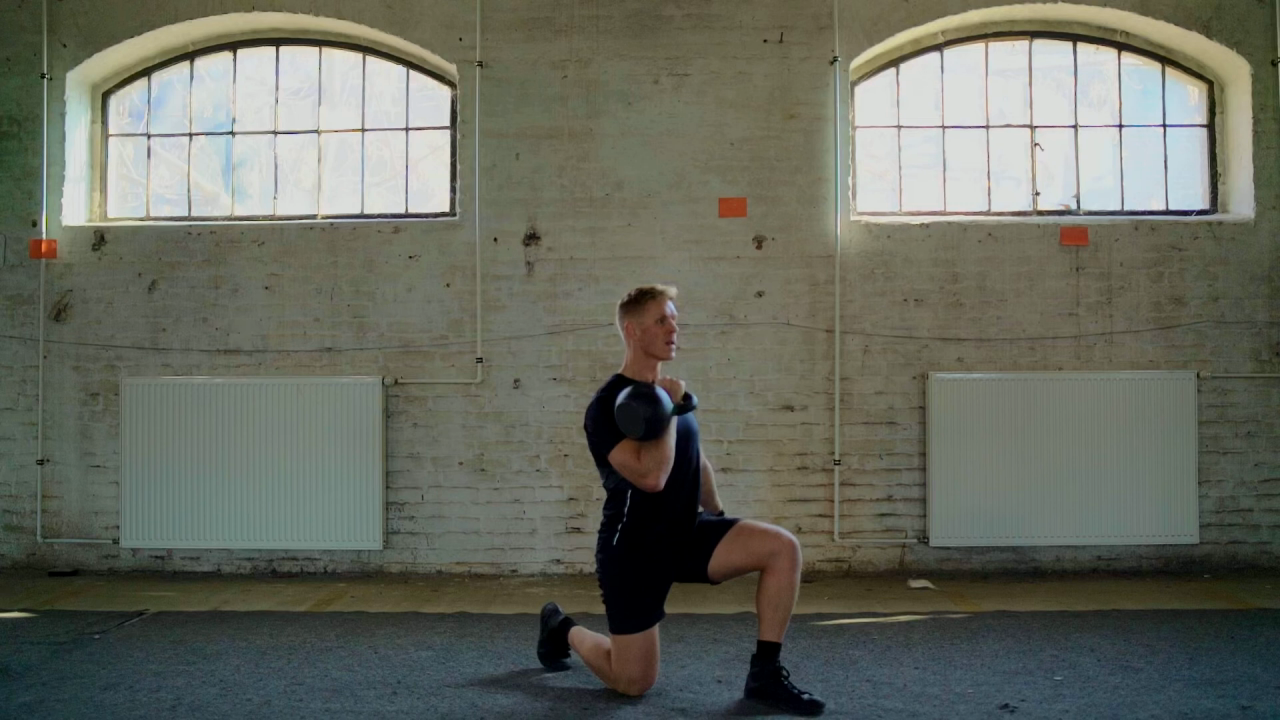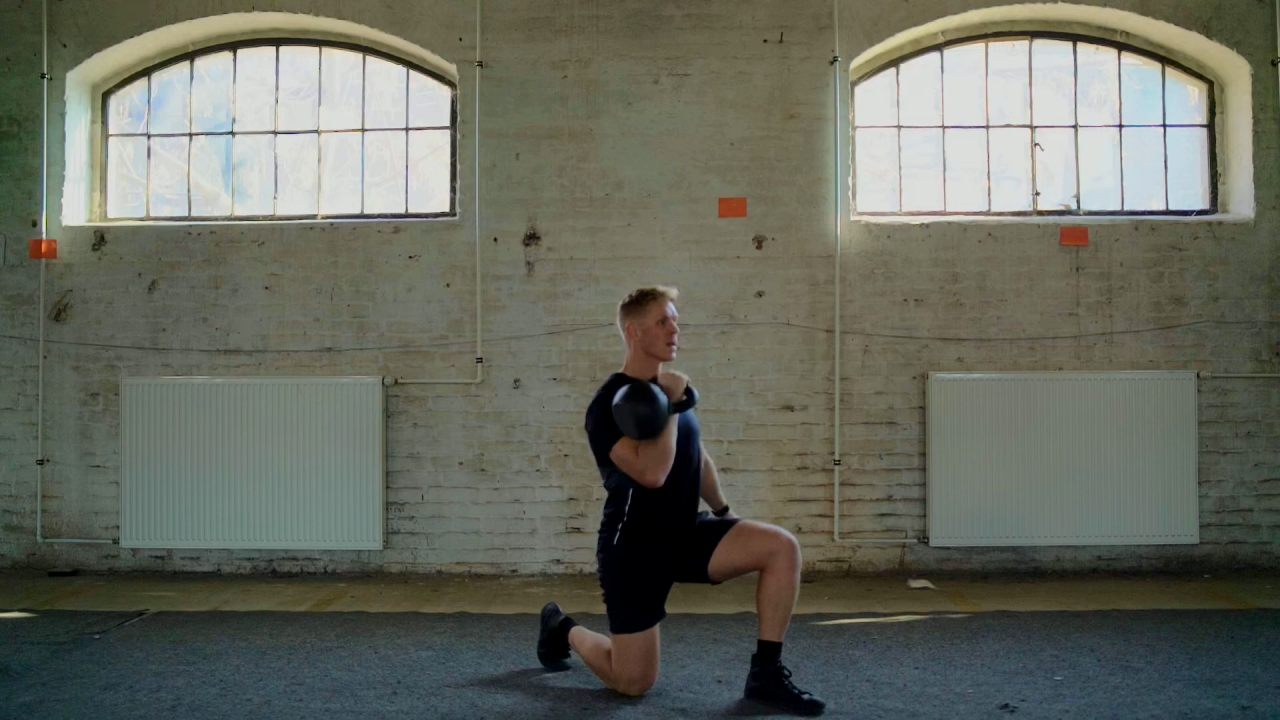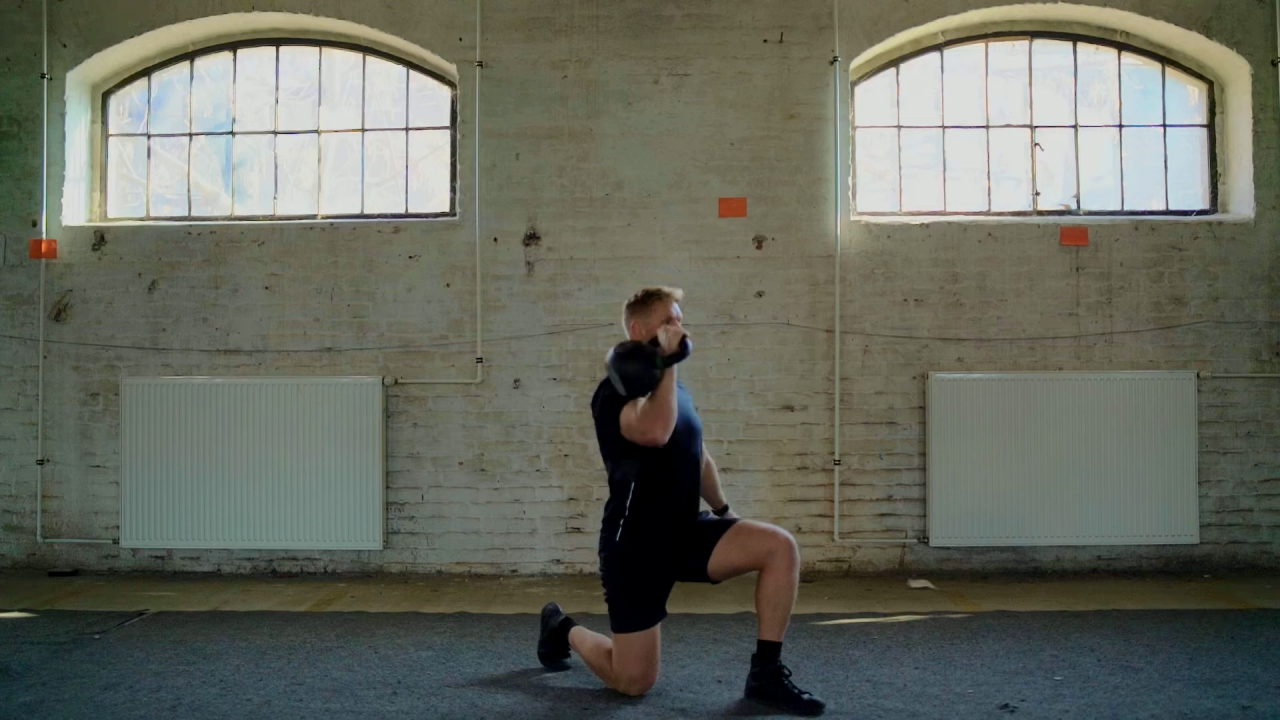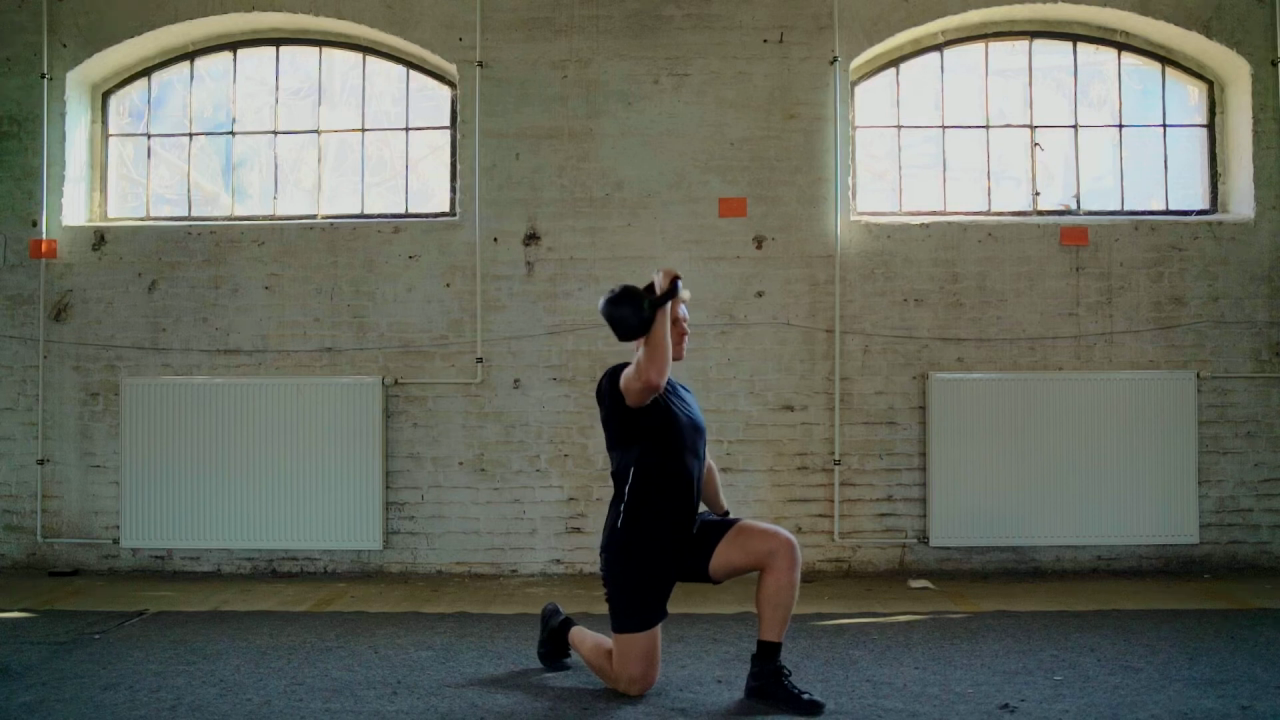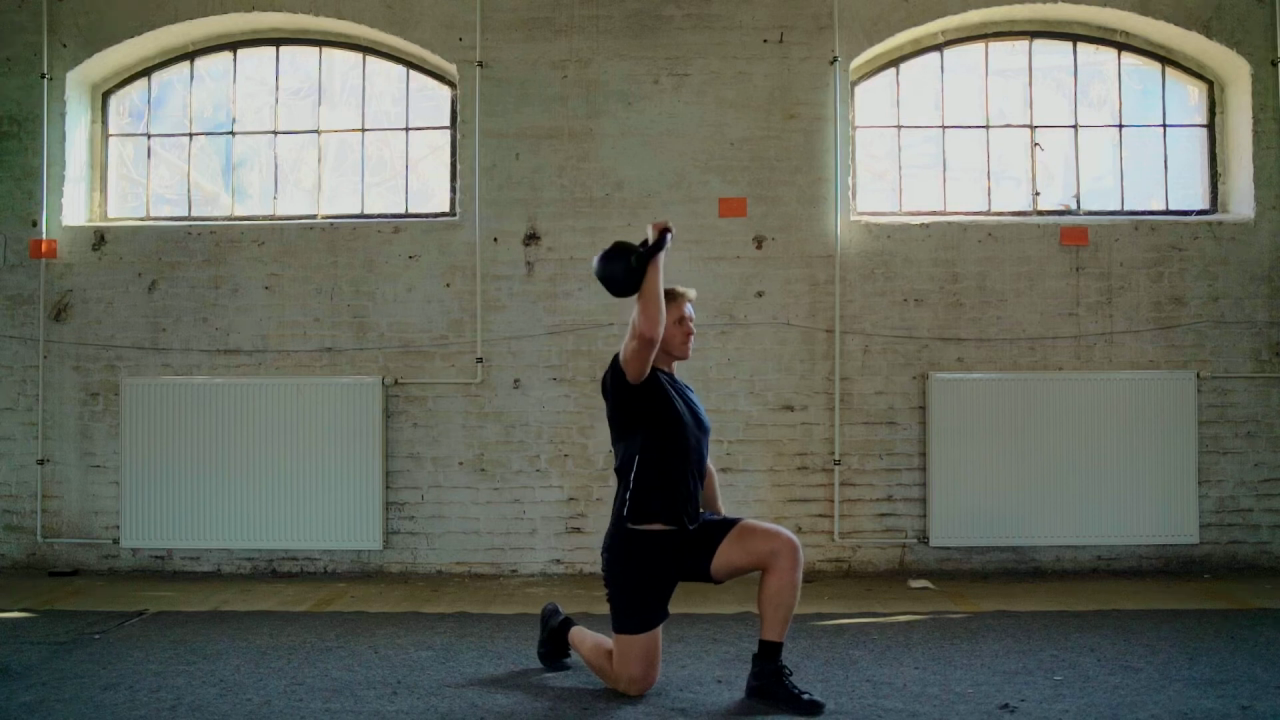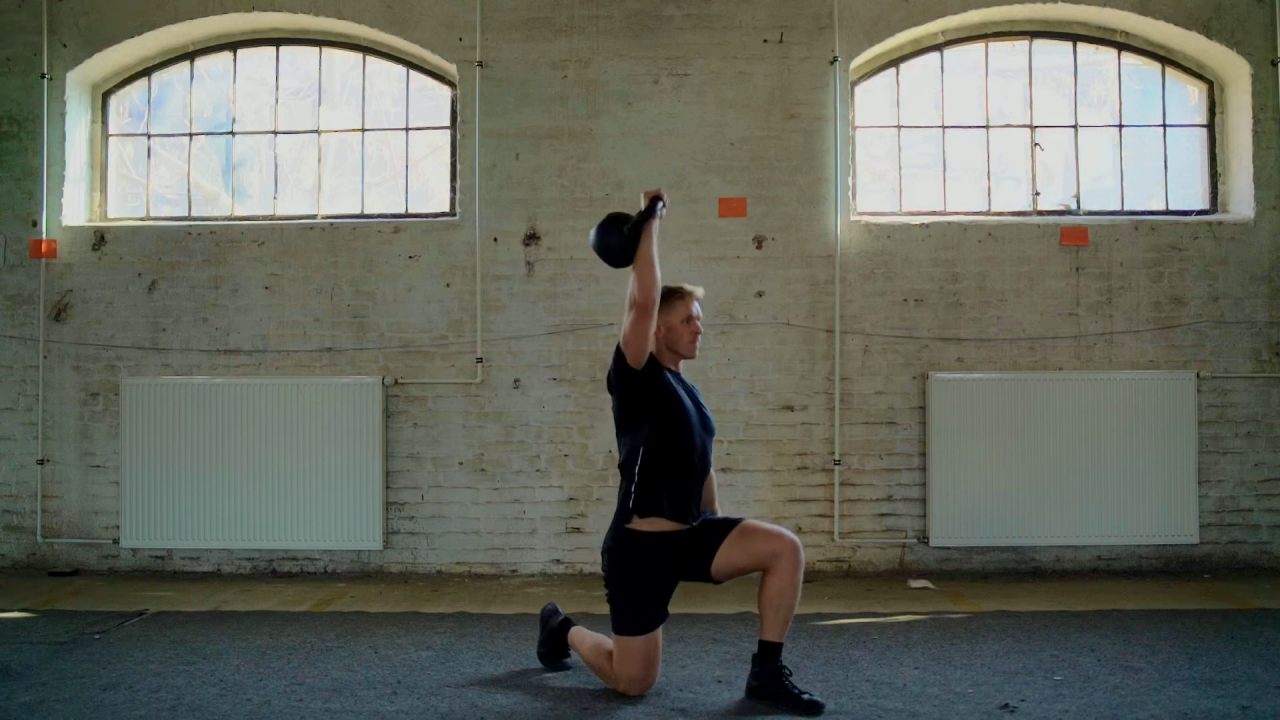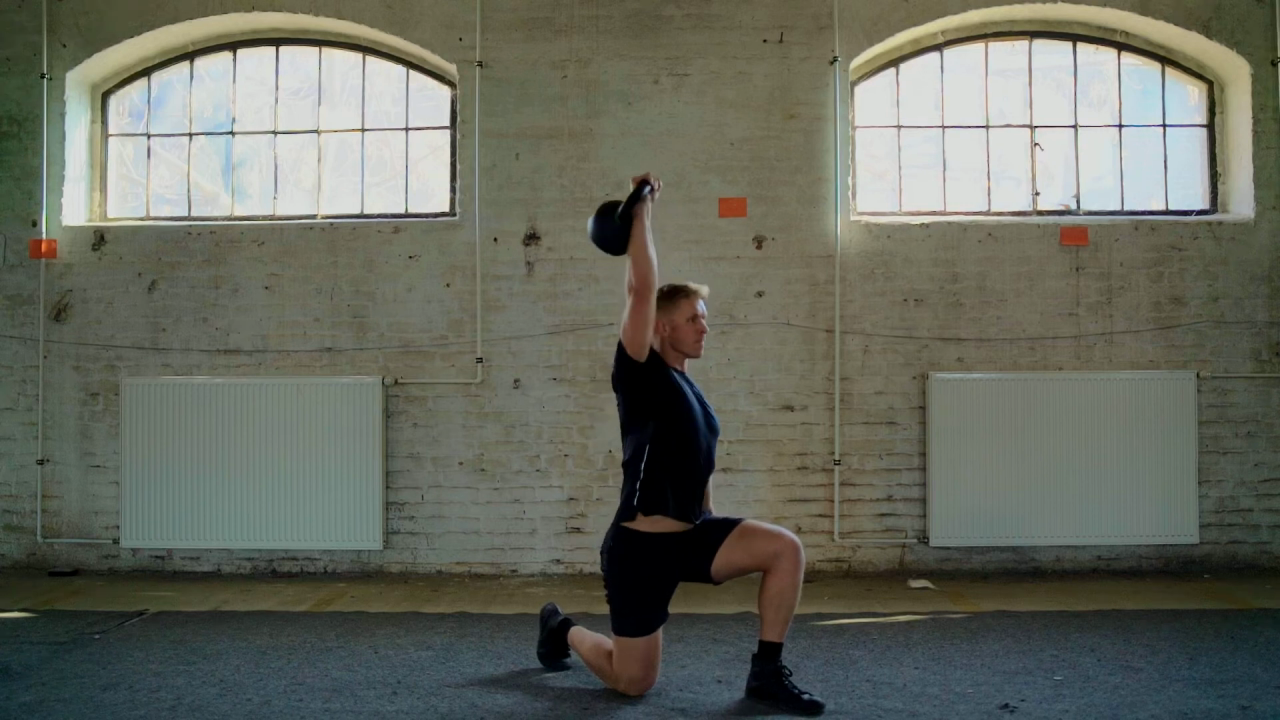
dt=0.2s
person 1, frame 1
left shoulder: (669, 390)
right shoulder: (609, 406)
right elbow: (652, 477)
left wrist: (718, 517)
left hip: (684, 534)
right hip: (633, 551)
left knee: (782, 548)
right knee: (634, 683)
left ankle: (765, 674)
right ankle: (563, 631)
person 1, frame 2
left shoulder: (670, 391)
right shoulder: (611, 404)
right elbow: (653, 474)
left wrist: (723, 512)
right wrist: (670, 405)
left hip: (685, 533)
right hip: (634, 549)
left knee: (781, 547)
right knee: (634, 683)
left ankle: (766, 673)
right ankle: (563, 630)
person 1, frame 3
left shoulder: (675, 390)
right shoulder: (613, 394)
right elbow: (657, 434)
left wrist: (724, 512)
right wrist: (667, 356)
left hip: (685, 532)
right hip: (635, 547)
left knee: (780, 546)
right knee: (634, 682)
left ankle: (766, 673)
right ankle: (564, 630)
person 1, frame 4
left shoulder: (682, 392)
right shoulder: (618, 383)
right elbow: (653, 377)
left wrist: (723, 518)
right wrist: (660, 302)
left hip: (687, 534)
right hip: (636, 547)
left knee: (781, 547)
right knee: (635, 681)
left ankle: (766, 674)
right ankle: (563, 629)
person 1, frame 5
left shoulder: (683, 393)
right shoulder: (628, 382)
right elbow: (645, 334)
left wrist: (721, 523)
right wrist: (654, 258)
left hip: (688, 534)
right hip: (639, 547)
left knee: (784, 547)
left ankle: (766, 672)
right ankle: (563, 629)
person 1, frame 6
left shoulder: (686, 392)
right shoulder: (635, 377)
right elbow: (642, 303)
left wrist: (715, 525)
right wrist: (649, 226)
left hip: (687, 535)
right hip: (639, 547)
left knee: (785, 548)
left ankle: (767, 673)
right ankle: (561, 629)
person 1, frame 7
left shoulder: (688, 390)
right shoulder: (640, 374)
right elbow: (641, 290)
left wrist: (709, 525)
right wrist: (641, 211)
left hip: (688, 537)
right hip: (639, 548)
left knee: (785, 549)
left ankle: (766, 673)
right ankle: (561, 629)
